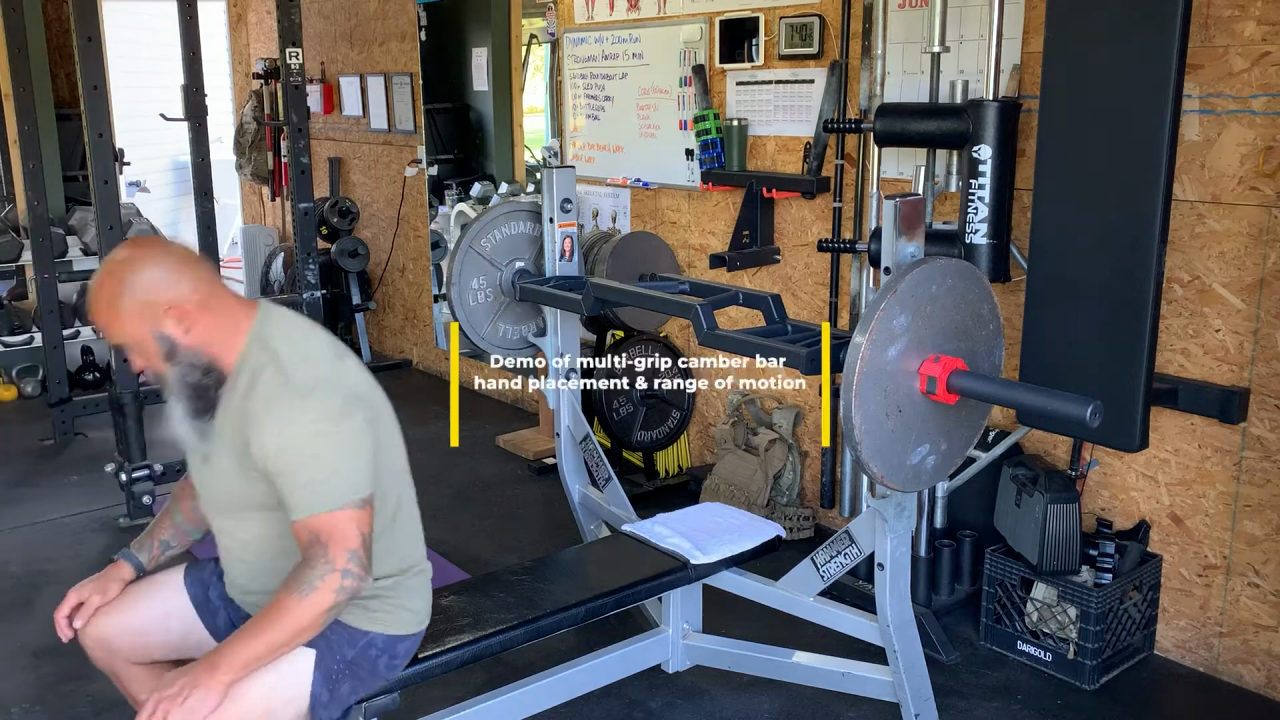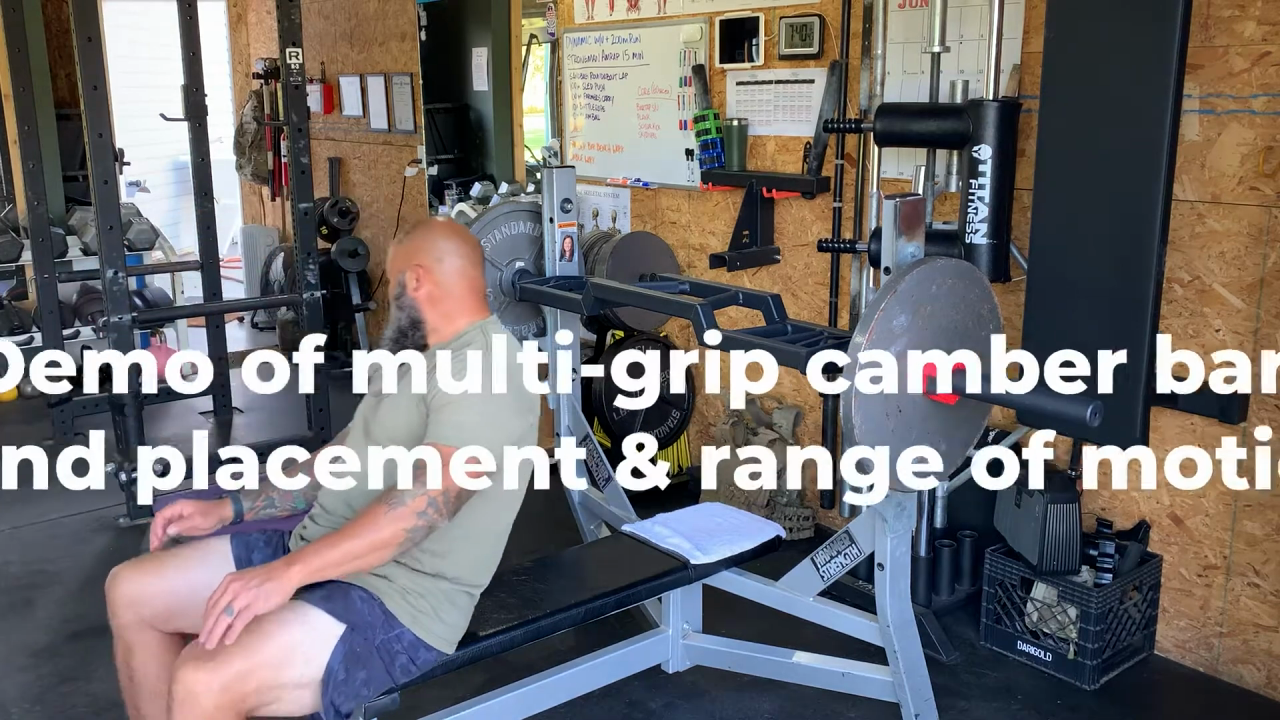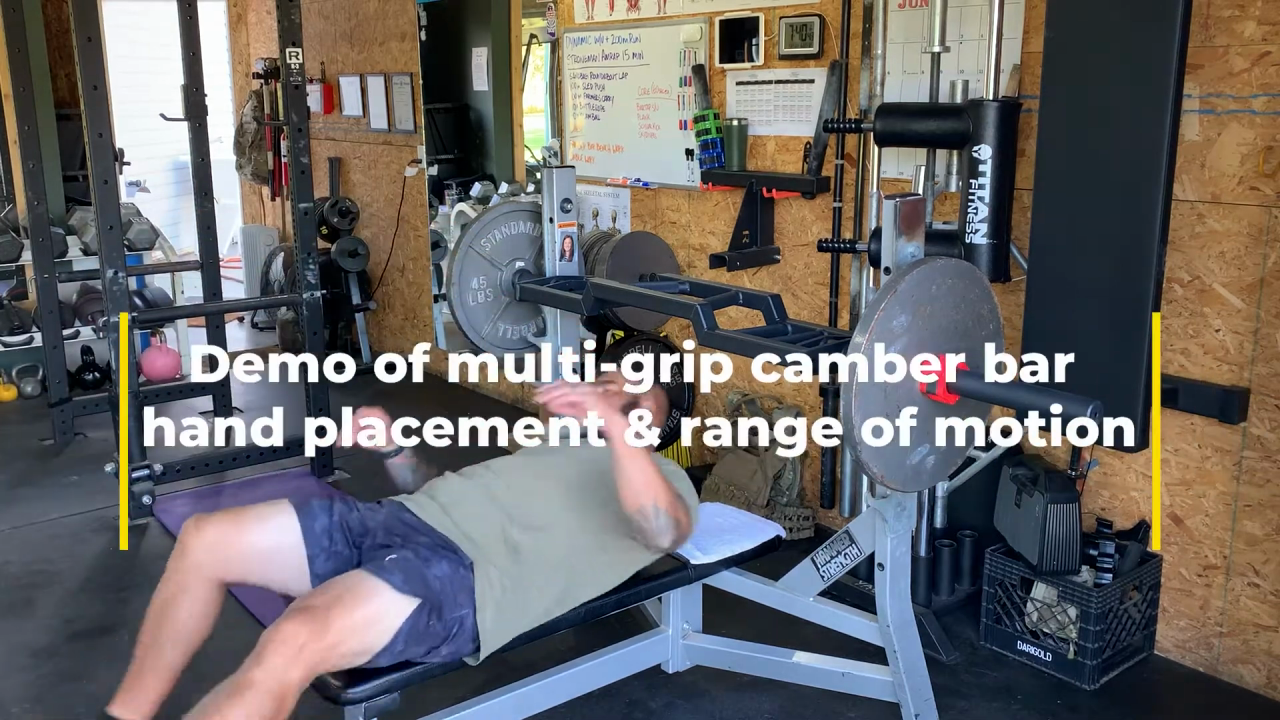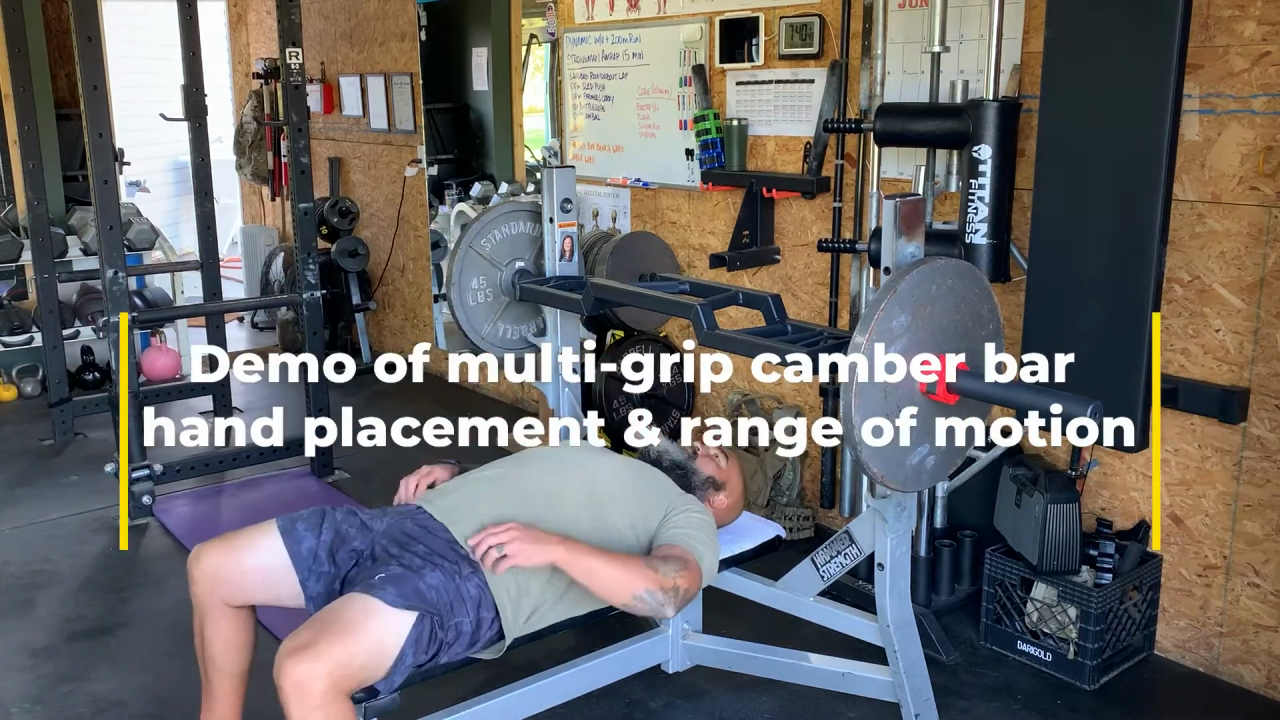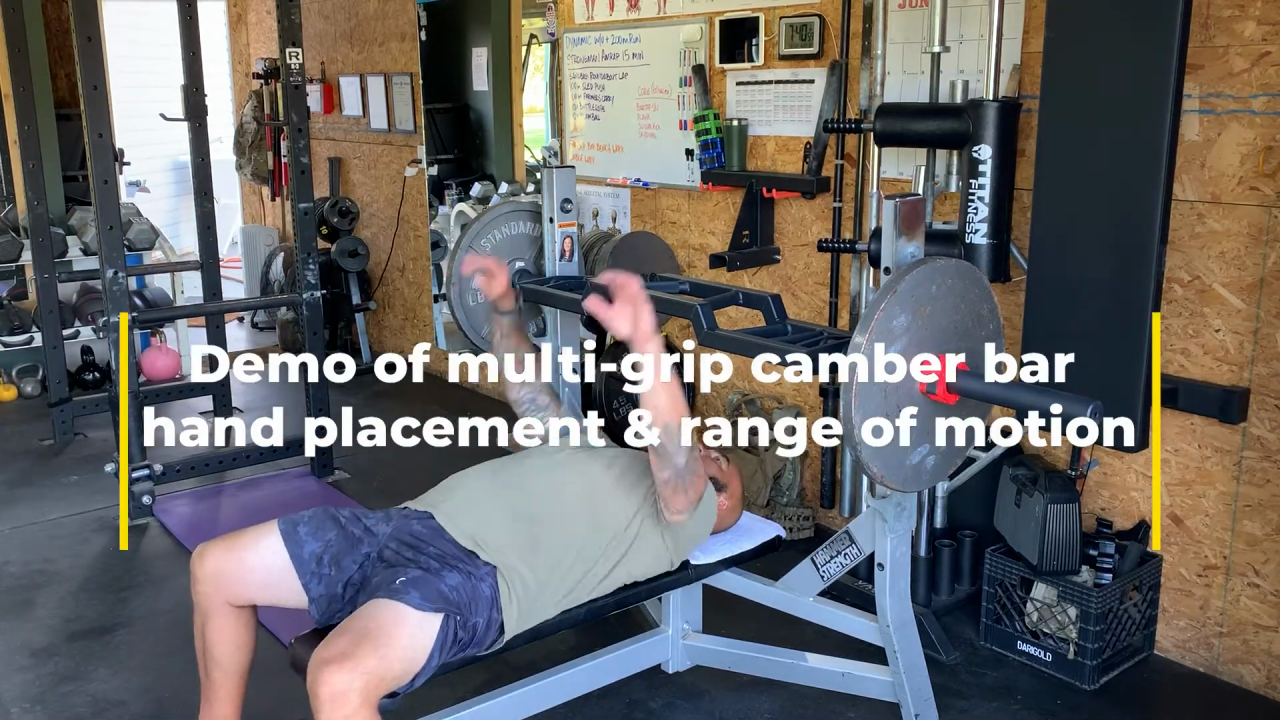
dt=1s
person 1, frame 1
left shoulder: (297, 397)
right shoulder: (232, 349)
left elbow: (339, 569)
right elbow: (211, 472)
left wrist: (214, 675)
right wrist: (128, 566)
left hip: (359, 618)
right knee: (103, 629)
person 1, frame 2
left shoulder: (485, 369)
right shoulder: (424, 358)
left elbow: (428, 500)
left wrist: (286, 573)
right wrist: (228, 507)
left hip: (397, 605)
right hip: (323, 559)
right knee: (131, 589)
person 1, frame 3
left shoulder: (662, 477)
right shoulder: (565, 448)
left elbow: (662, 528)
left wrist: (613, 422)
right wrist: (394, 444)
left hip: (467, 576)
right hip: (402, 521)
left knee: (292, 643)
right knee: (207, 540)
person 1, frame 4
left shoulder: (690, 519)
right shoulder: (611, 464)
left elbow: (664, 593)
left wrist: (553, 547)
right wrist: (443, 475)
left hip: (466, 572)
right hip: (413, 523)
left knee: (306, 671)
right knee: (212, 568)
person 1, frame 5
left shoulder: (686, 513)
right shoulder: (600, 458)
left elbow: (675, 448)
right elbow: (526, 385)
left wrist: (645, 342)
right wrist: (503, 302)
left hip: (471, 573)
right hip: (408, 524)
right knee: (214, 568)
